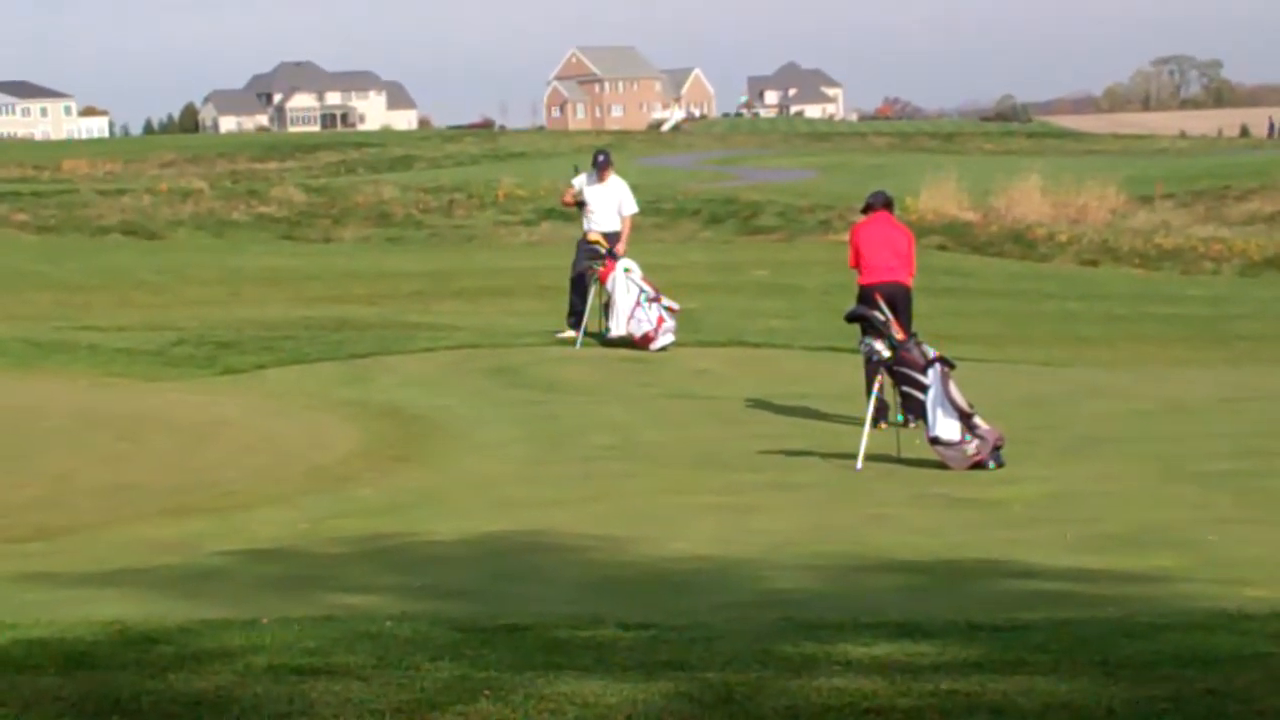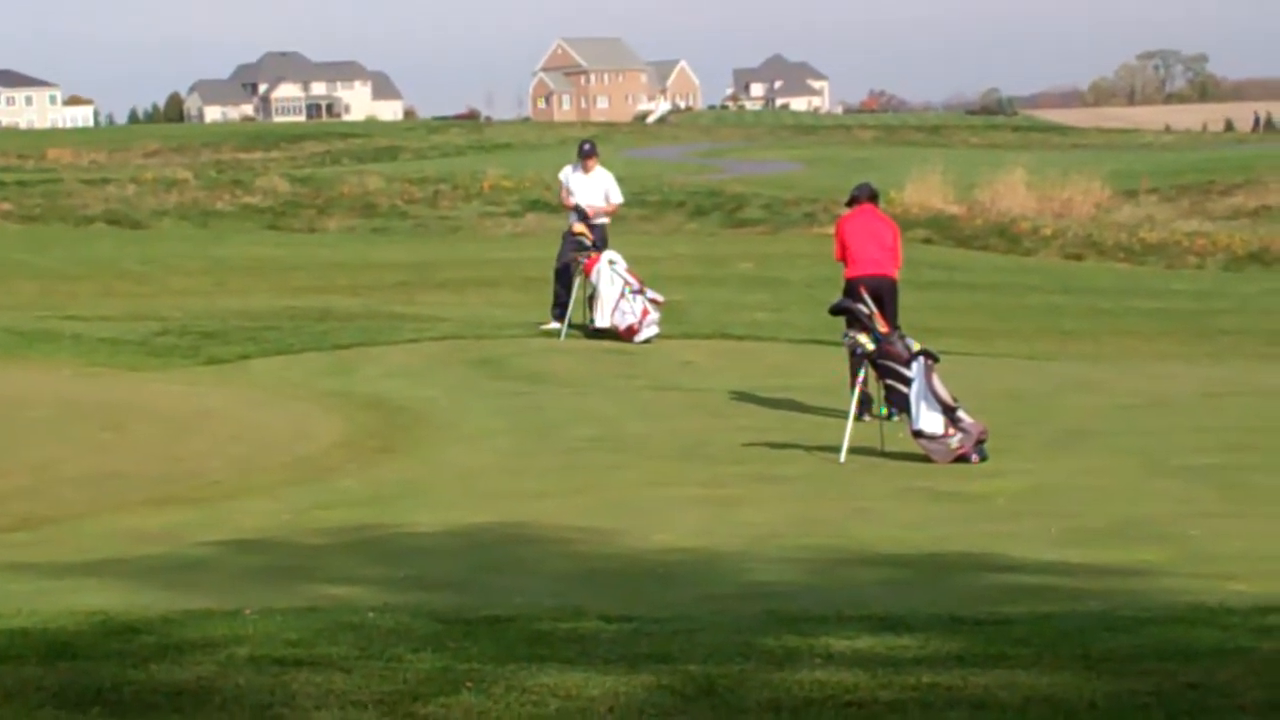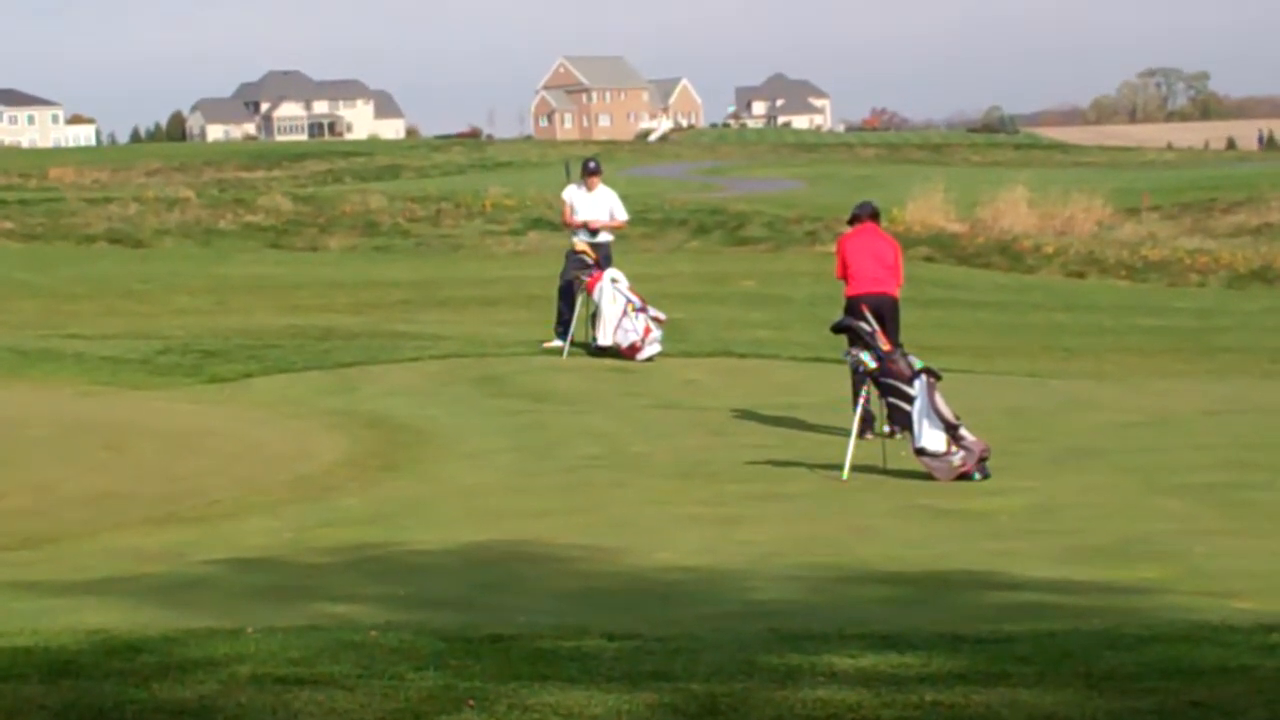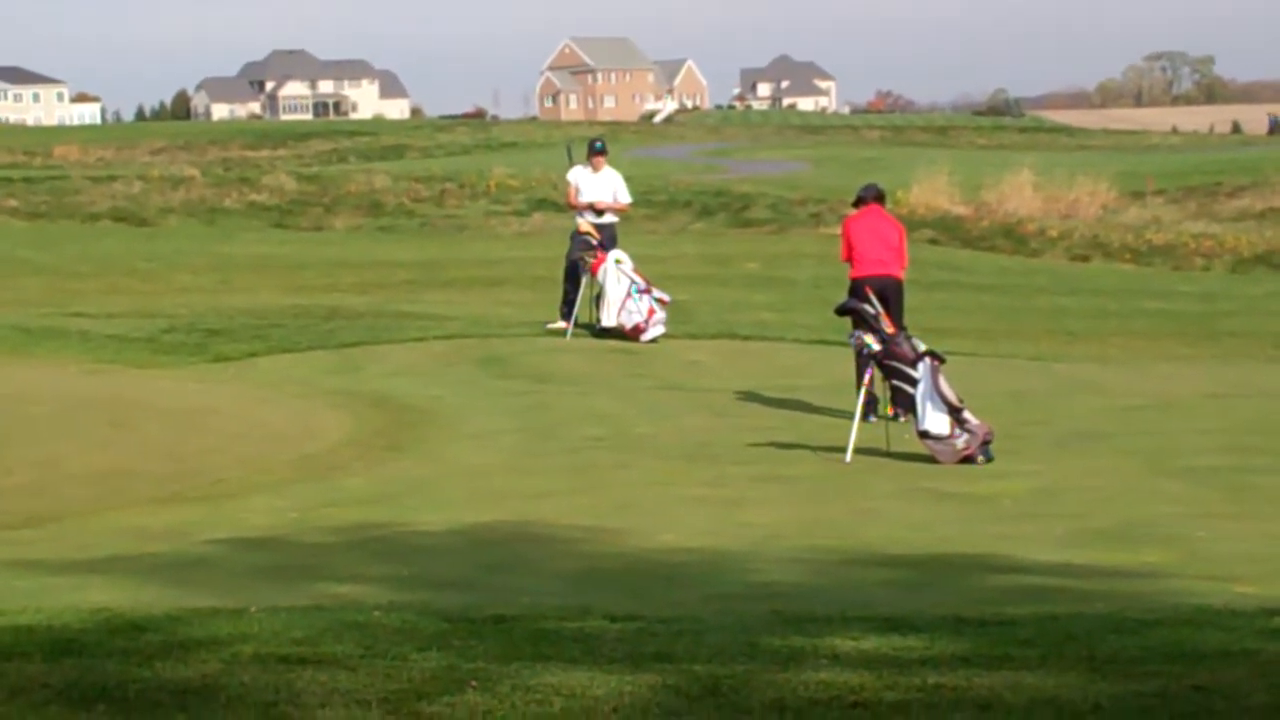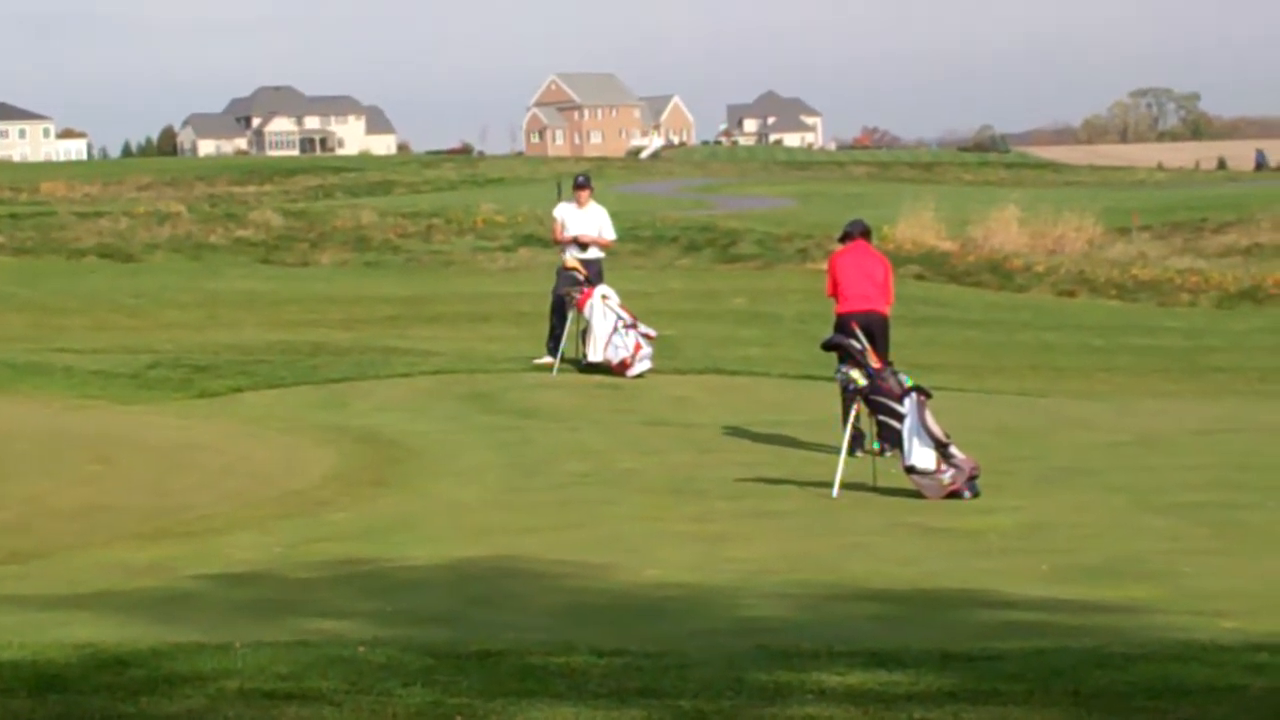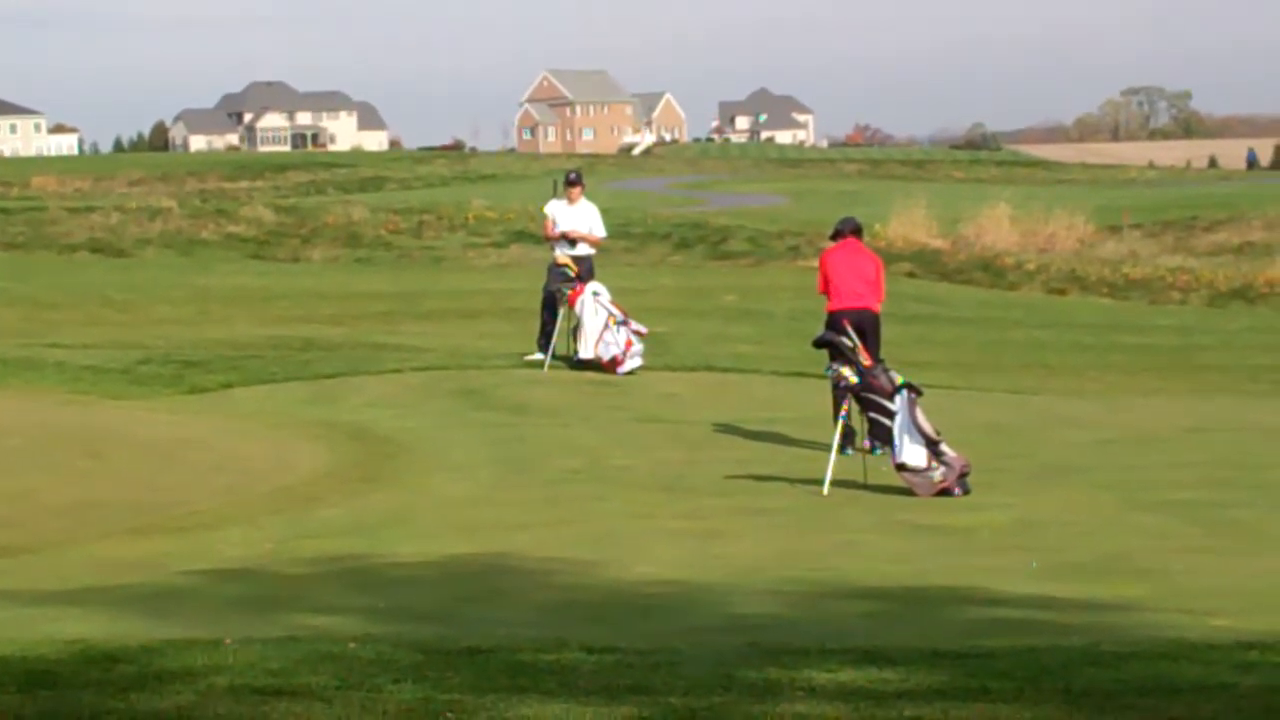
dt=0.4s
person 1, frame 1
left shoulder: (859, 228)
right shoulder: (904, 231)
left elbow: (854, 263)
right elbow: (911, 269)
left hip: (871, 289)
right hip: (900, 288)
left ankle: (879, 414)
right ankle: (911, 412)
person 1, frame 2
left shoulder: (844, 221)
right shoulder: (890, 223)
left elbow: (840, 256)
right elbow: (897, 262)
left hip: (857, 281)
right hip: (886, 281)
left ankle: (864, 406)
person 1, frame 3
left shoulder: (845, 240)
right shoulder: (891, 242)
left elbow: (841, 274)
right elbow: (898, 280)
left hip: (858, 299)
right hip: (887, 300)
left ankle: (866, 424)
right ankle: (896, 423)
person 1, frame 4
left shoulder: (850, 222)
right shoulder: (895, 224)
left elbow: (846, 256)
right elbow: (903, 262)
left hip: (863, 281)
right hip: (892, 281)
left ankle: (869, 407)
right ankle: (900, 406)
person 1, frame 5
left shoulder: (836, 258)
right shoulder: (882, 260)
left elbow: (833, 293)
right elbow: (889, 299)
left hip: (848, 317)
right hip: (877, 318)
left ankle: (856, 442)
person 1, frame 6
left shoulder: (828, 255)
right shoulder: (873, 257)
left elbow: (824, 289)
right elbow: (880, 296)
left hip: (840, 314)
right hip: (869, 315)
left ankle: (847, 439)
person 2, frame 1
left shoulder: (620, 186)
right shoulder: (583, 179)
left elbow: (627, 217)
right elbow: (565, 198)
left wrist: (623, 243)
right wrist: (576, 202)
left hip: (611, 238)
right hip: (589, 237)
right knee: (578, 278)
right ankle: (574, 326)
person 2, frame 2
left shoulder: (606, 177)
right shoulder: (568, 172)
left elbow: (616, 205)
right elbow: (563, 199)
left wrist: (597, 210)
right wrist: (576, 207)
left hip: (597, 230)
right knee: (562, 269)
right ankle: (559, 318)
person 2, frame 3
left shoulder: (609, 195)
right shoulder: (571, 191)
left elbow: (622, 222)
right elbow: (566, 220)
left wrist: (601, 223)
right wrist: (584, 223)
left hip: (601, 248)
right hip: (579, 246)
right knee: (566, 287)
right ankle: (562, 336)
person 2, frame 4
left shoulder: (614, 176)
right shoulder: (577, 172)
left elbow: (625, 206)
right elbow: (571, 201)
left wrist: (606, 205)
right wrist: (590, 204)
left hip: (606, 229)
right hip: (584, 227)
right knee: (572, 267)
right ankle: (566, 317)
person 2, frame 5
left shoulder: (600, 212)
right shoulder: (563, 209)
left elbow: (609, 242)
right elbow: (556, 237)
left wrist: (591, 239)
right wrist: (574, 238)
left hip: (592, 264)
right knee: (558, 303)
right ankle: (552, 352)
person 2, frame 6
left shoulder: (591, 209)
right shoulder: (554, 205)
left elbow: (599, 240)
right elbow: (547, 234)
left wrist: (580, 234)
right wrist: (563, 234)
left hip: (583, 261)
right hip: (560, 259)
right knee: (549, 300)
right ankle: (543, 348)
